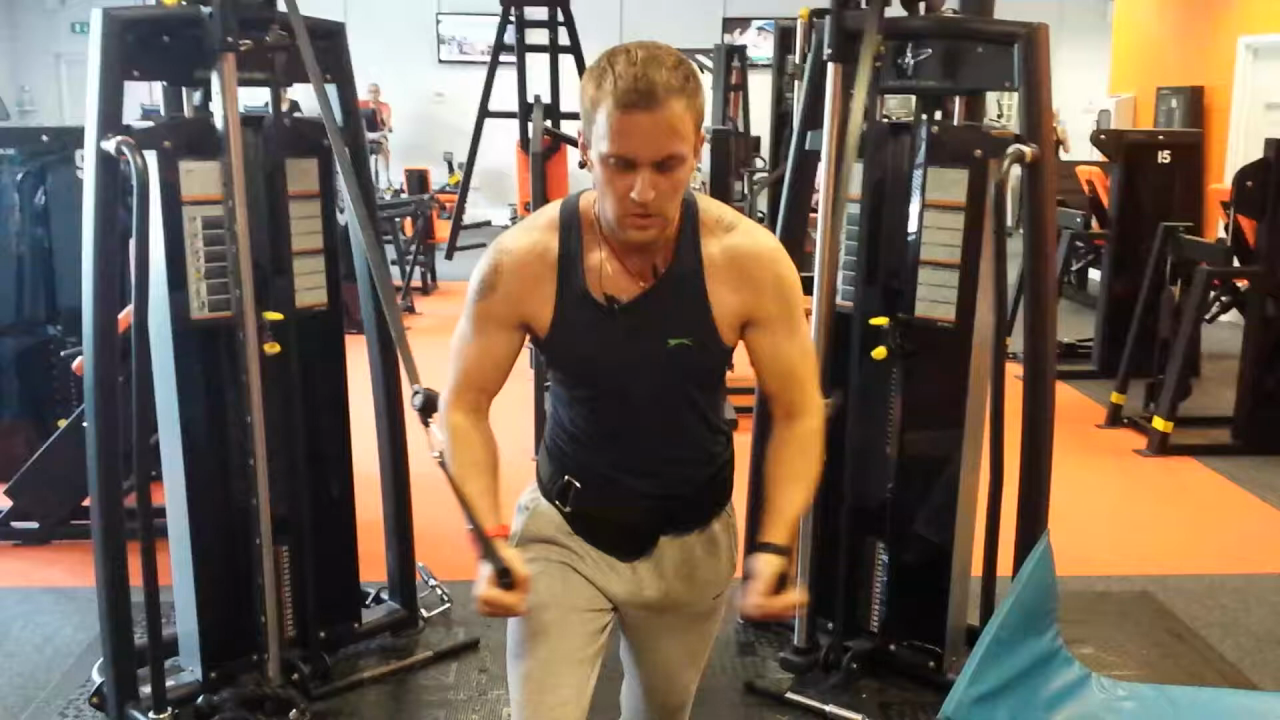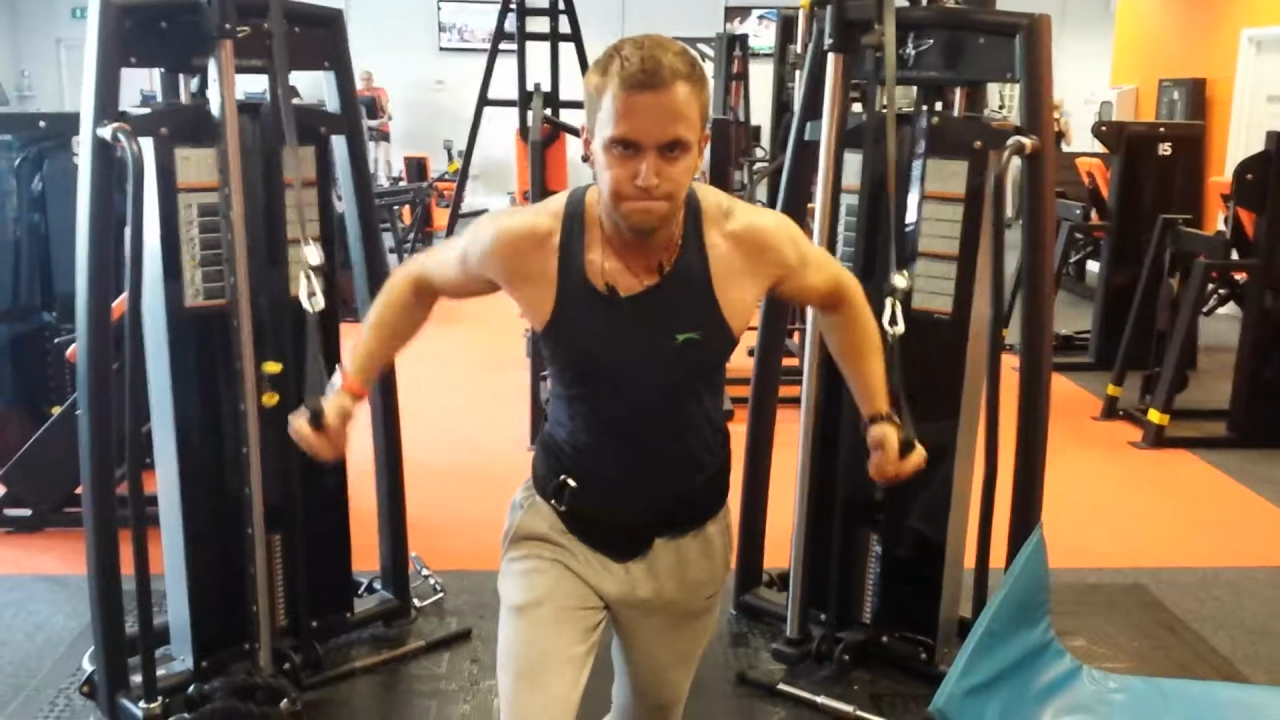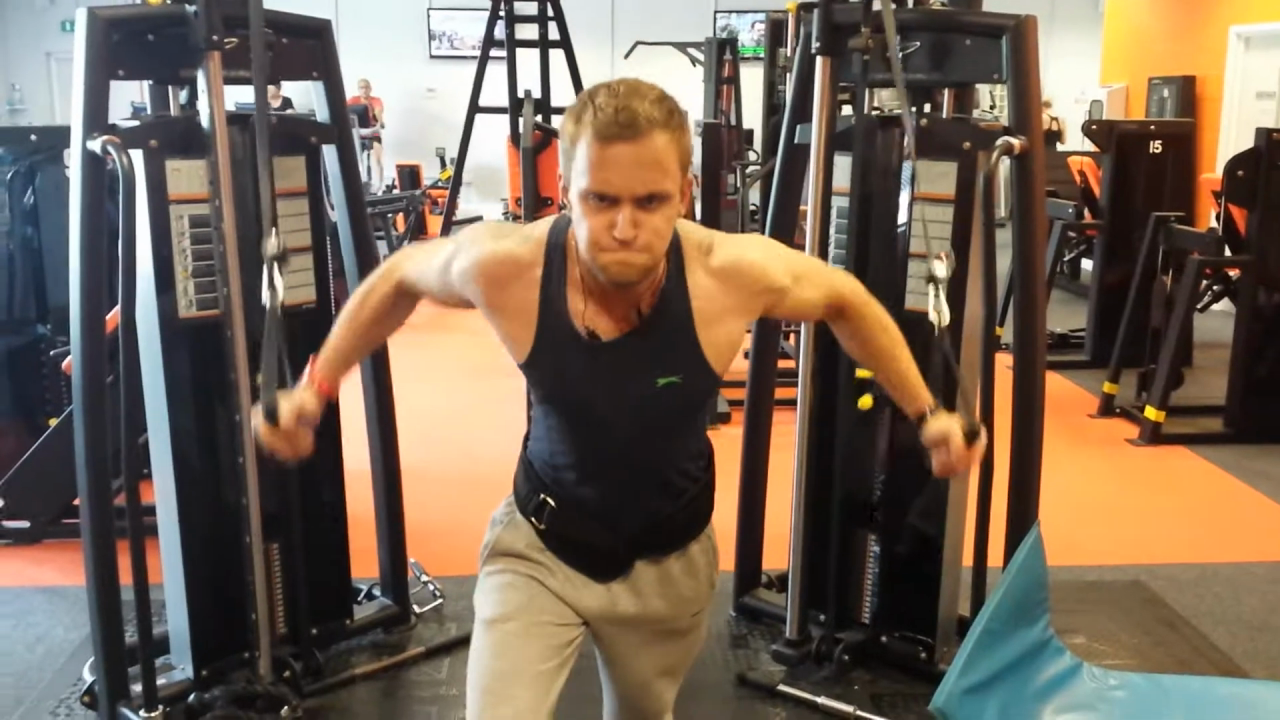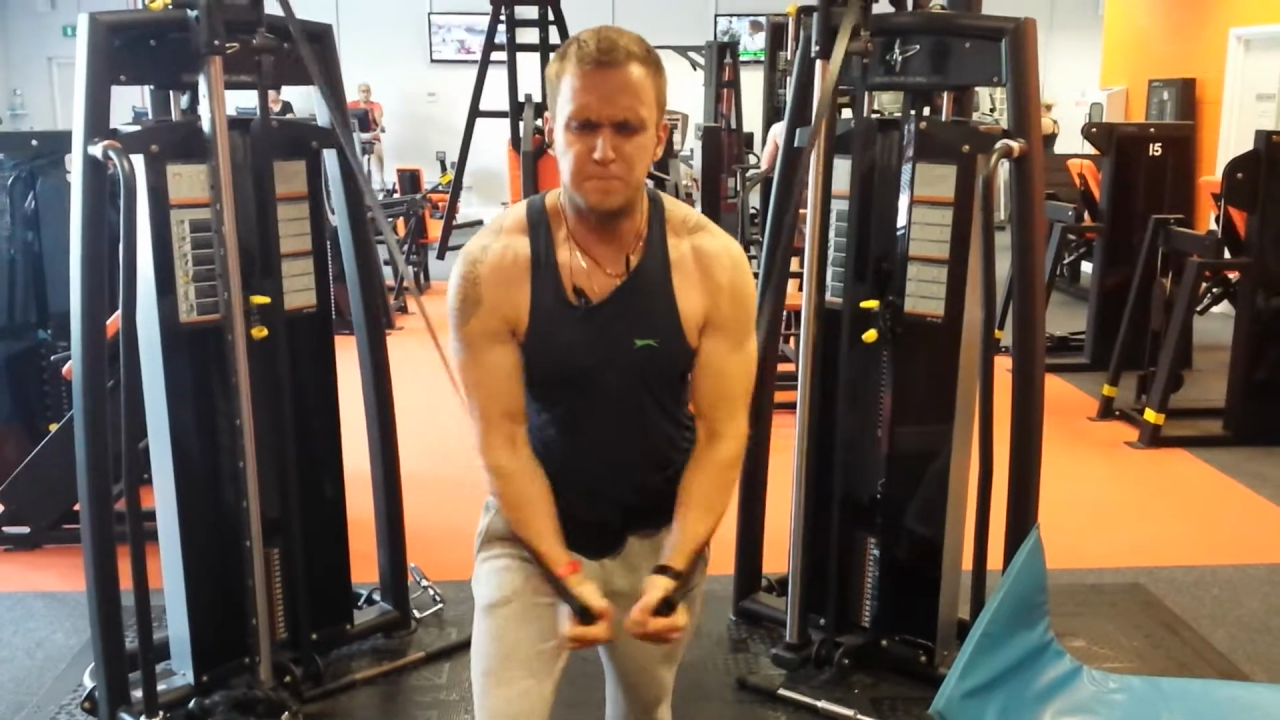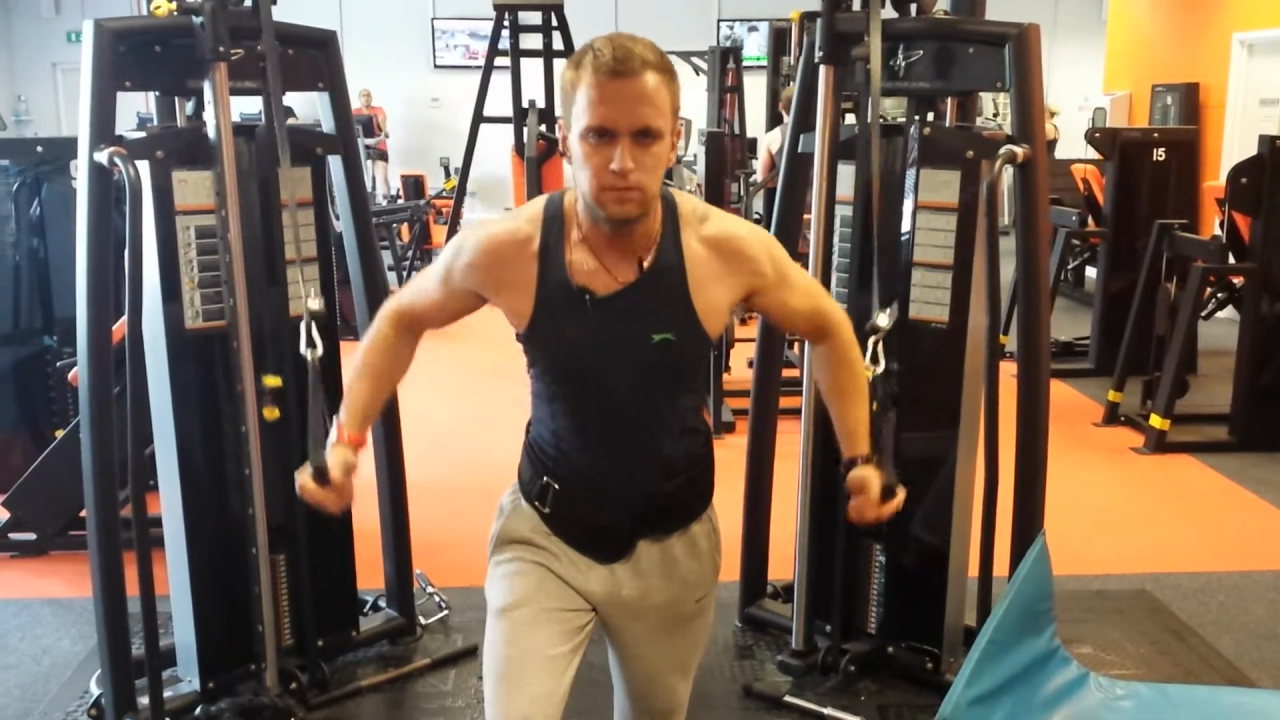
dt=0.5s
person 1, frame 1
left shoulder: (749, 259)
right shoulder: (522, 260)
left elbow: (798, 412)
right elbow: (465, 406)
left wrist: (775, 548)
right wrist: (489, 541)
left hip: (692, 537)
right hip: (565, 529)
person 1, frame 2
left shoulder: (751, 240)
right shoulder: (527, 241)
left elbow: (839, 298)
right elbow: (418, 279)
left wrist: (878, 415)
right wrist: (349, 388)
left hip: (686, 537)
right hip: (559, 529)
person 1, frame 3
left shoulder: (736, 273)
right shoulder: (507, 266)
left elbow: (846, 298)
right elbow: (405, 272)
left wrist: (926, 409)
right wrist: (316, 381)
left hip: (671, 556)
right hip: (539, 544)
person 1, frame 4
left shoulder: (712, 262)
right shoulder: (492, 265)
left elbow: (722, 436)
right elbow: (500, 440)
left wrist: (674, 572)
right wrist: (565, 576)
left hip: (659, 529)
right hip: (535, 524)
person 1, frame 5
left shoulder: (728, 248)
right shoulder: (505, 248)
left elbow: (826, 329)
right elbow: (405, 317)
left wrist: (857, 456)
right wrist: (349, 437)
left hip: (672, 539)
right hip: (545, 532)
